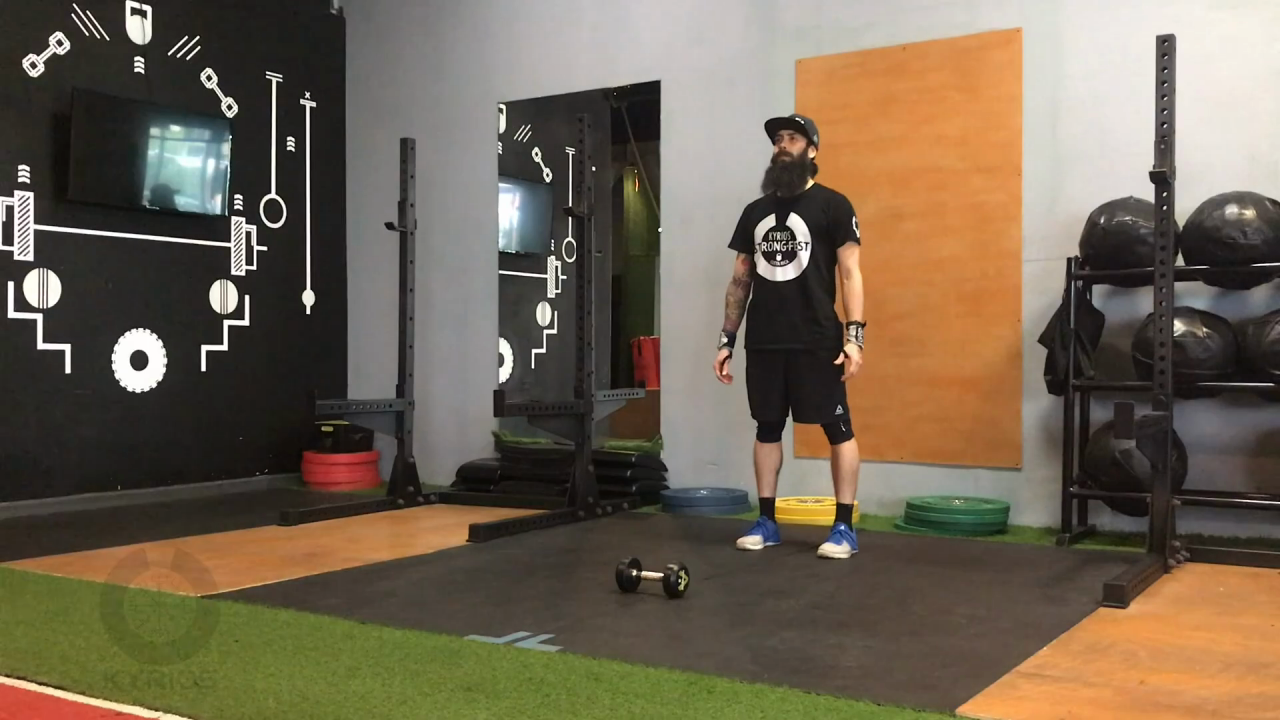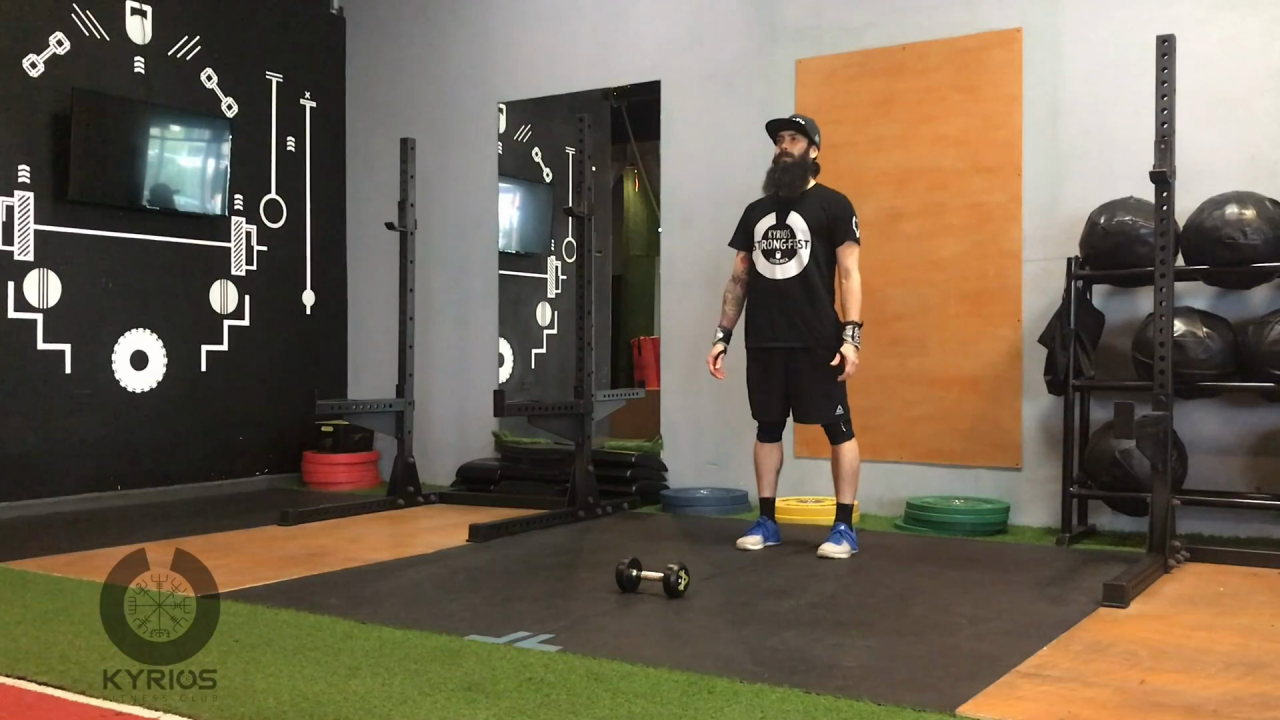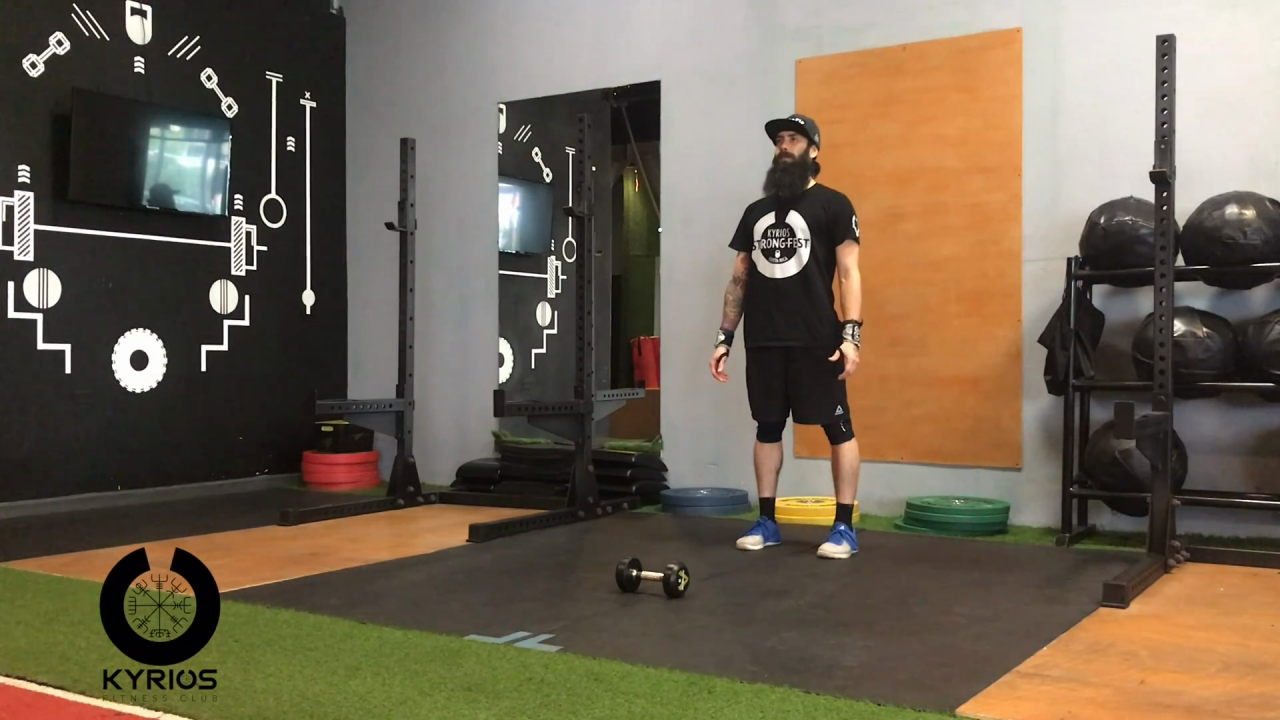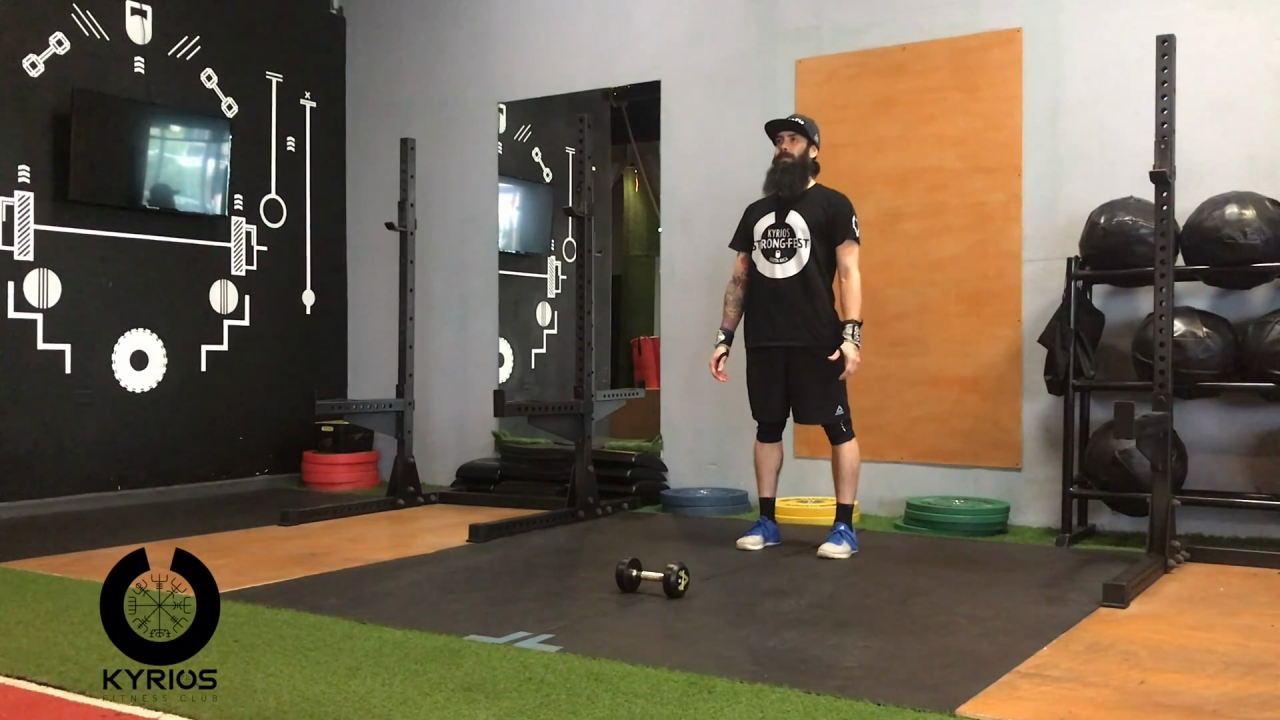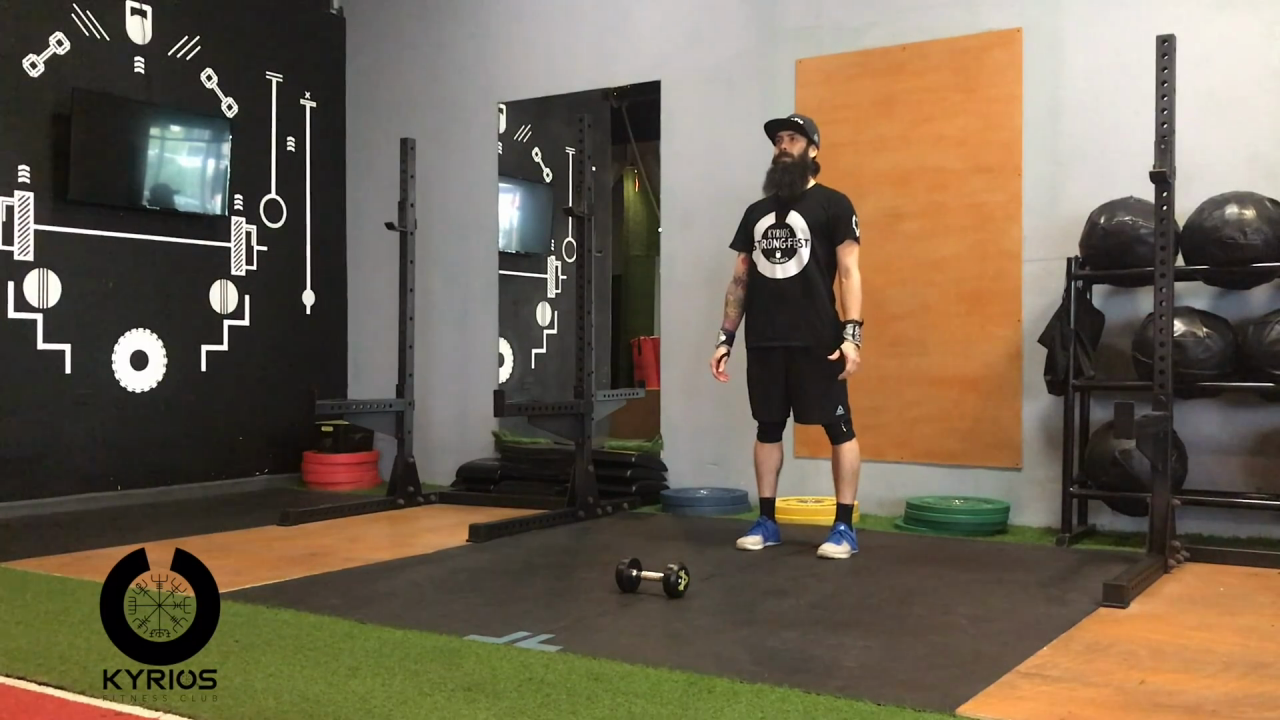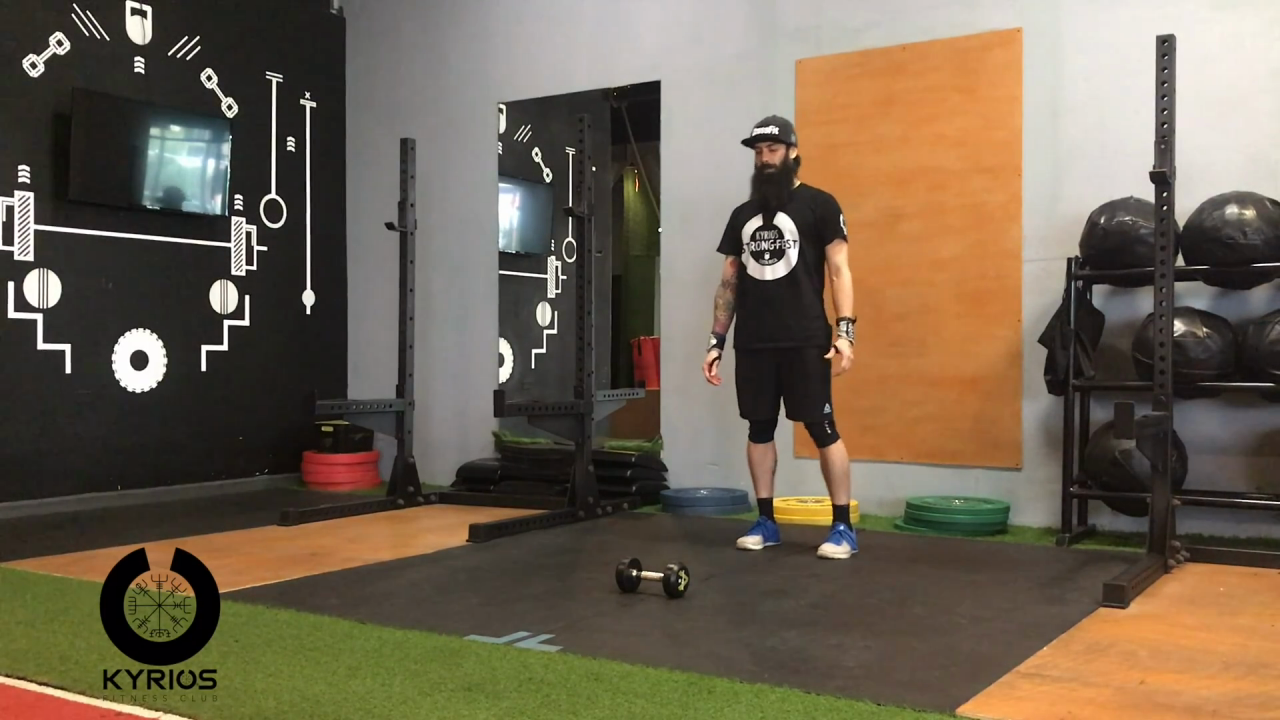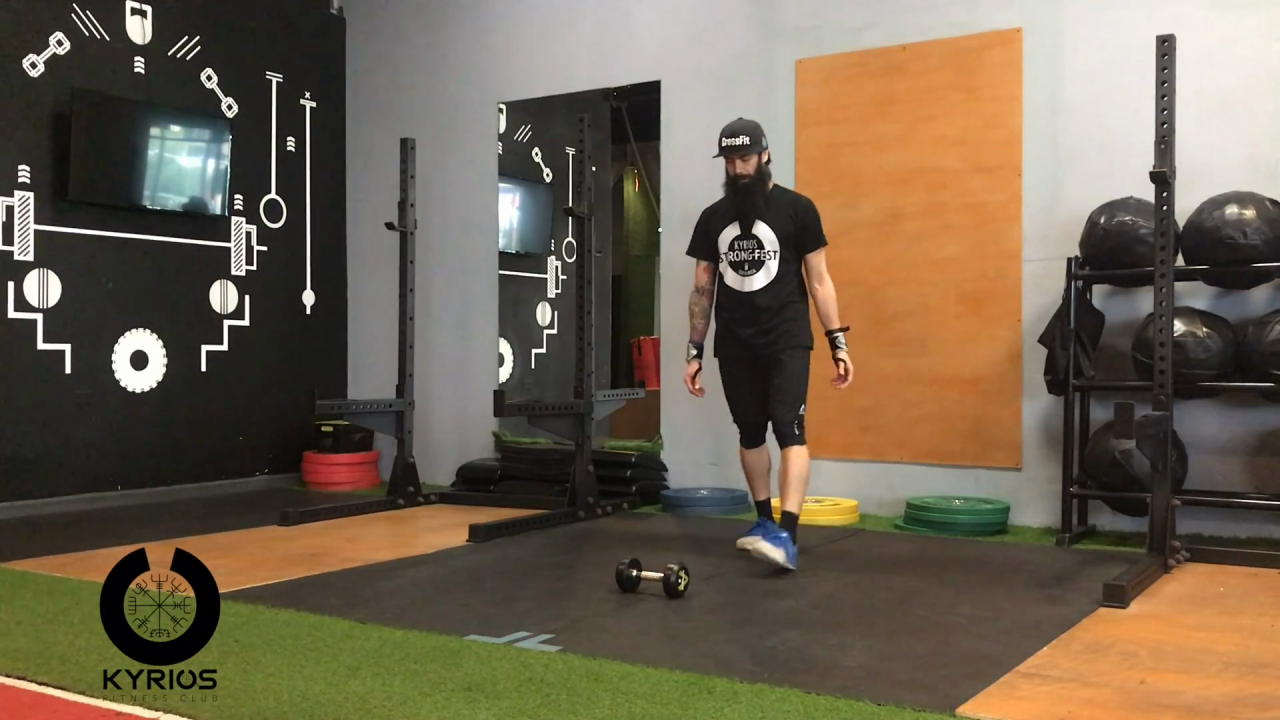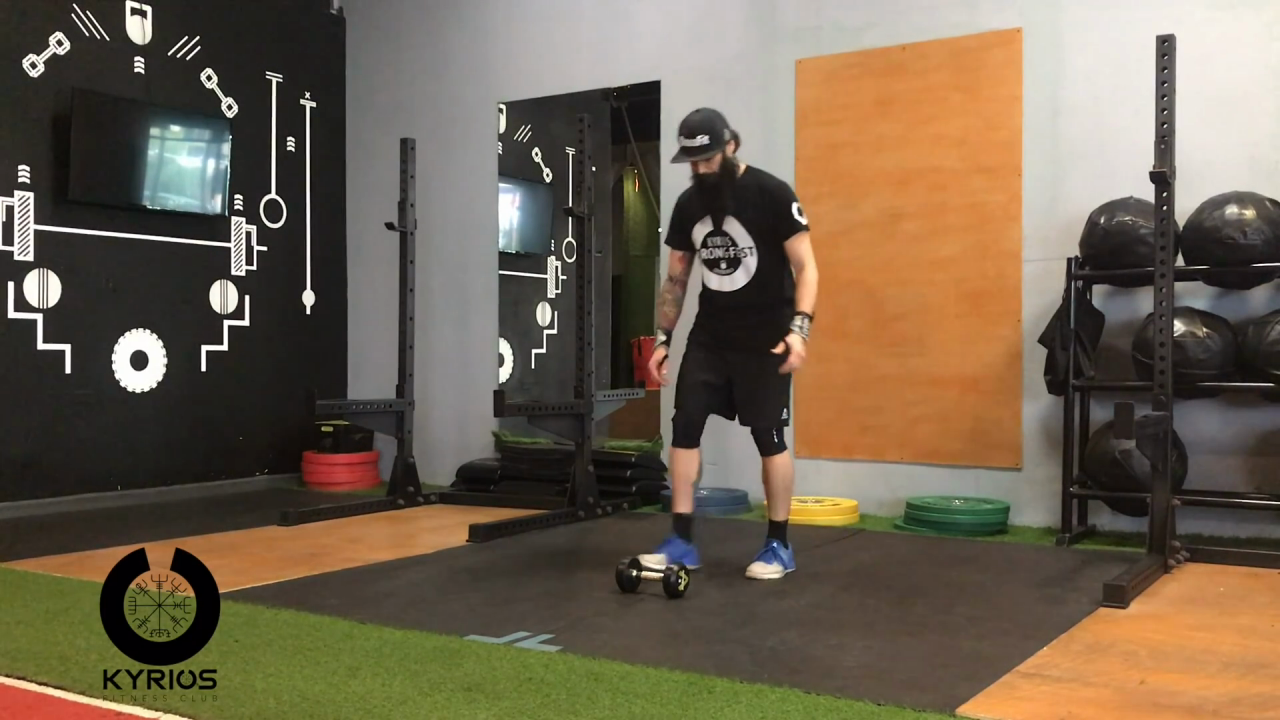
dt=0.5s
person 1, frame 1
left shoulder: (831, 205)
right shoulder: (755, 212)
left elbow: (849, 273)
right elbow: (740, 280)
left wrist: (854, 336)
right wrist: (726, 340)
left hip: (816, 340)
right hip: (763, 341)
left knee: (837, 427)
right knee: (767, 426)
left ankle: (844, 526)
right ankle: (766, 521)
person 1, frame 2
left shoulder: (833, 205)
right shoulder: (756, 211)
left elbow: (849, 273)
right elbow: (739, 277)
left wrist: (851, 336)
right wrist: (722, 335)
left hip: (816, 340)
right hip: (763, 340)
left knee: (838, 427)
right knee: (767, 426)
left ankle: (844, 526)
right ankle: (766, 521)
person 1, frame 3
left shoulder: (832, 205)
right shoulder: (756, 211)
left elbow: (849, 272)
right elbow: (739, 279)
left wrist: (851, 334)
right wrist: (724, 338)
left hip: (815, 340)
right hip: (762, 340)
left knee: (837, 427)
right knee: (767, 426)
left ankle: (844, 526)
right ankle: (766, 521)
person 1, frame 4
left shoulder: (832, 205)
right shoulder: (756, 212)
left elbow: (848, 272)
right elbow: (739, 278)
left wrist: (851, 334)
right wrist: (724, 337)
left hip: (816, 339)
right hip: (763, 340)
left knee: (838, 427)
right knee: (768, 426)
left ankle: (844, 526)
right ankle: (767, 521)
person 1, frame 5
left shoulder: (832, 205)
right shoulder: (756, 212)
left elbow: (849, 273)
right elbow: (740, 279)
left wrist: (852, 334)
right wrist: (725, 338)
left hip: (816, 339)
right hip: (764, 340)
left knee: (838, 427)
right knee: (768, 426)
left ankle: (844, 526)
right ankle: (766, 521)
person 1, frame 6
left shoulder: (818, 204)
right shoulder: (742, 214)
left elbow: (839, 271)
right elbow: (729, 282)
left wrist: (844, 330)
right wrist: (716, 341)
left hip: (804, 338)
right hip: (753, 340)
left knee: (820, 427)
right knee: (760, 427)
left ankle: (843, 526)
right ankle: (766, 522)
person 1, frame 7
left shoulder: (796, 208)
right shoulder: (713, 217)
left elbow: (819, 280)
right elbow: (703, 289)
left wrist: (838, 342)
right wrist: (694, 351)
left hip: (785, 337)
right hip: (734, 342)
left knee: (788, 430)
right knee: (750, 432)
left ankle: (786, 535)
right ankle: (764, 519)
person 1, frame 8
left shoulder: (770, 194)
right shoulder: (688, 204)
left elbow: (805, 267)
right elbow: (676, 277)
left wrist: (798, 328)
right wrist: (662, 339)
left hip: (763, 337)
right hip: (710, 334)
left knee: (768, 436)
right knee: (685, 426)
left ankle: (779, 544)
right ankle: (681, 539)
